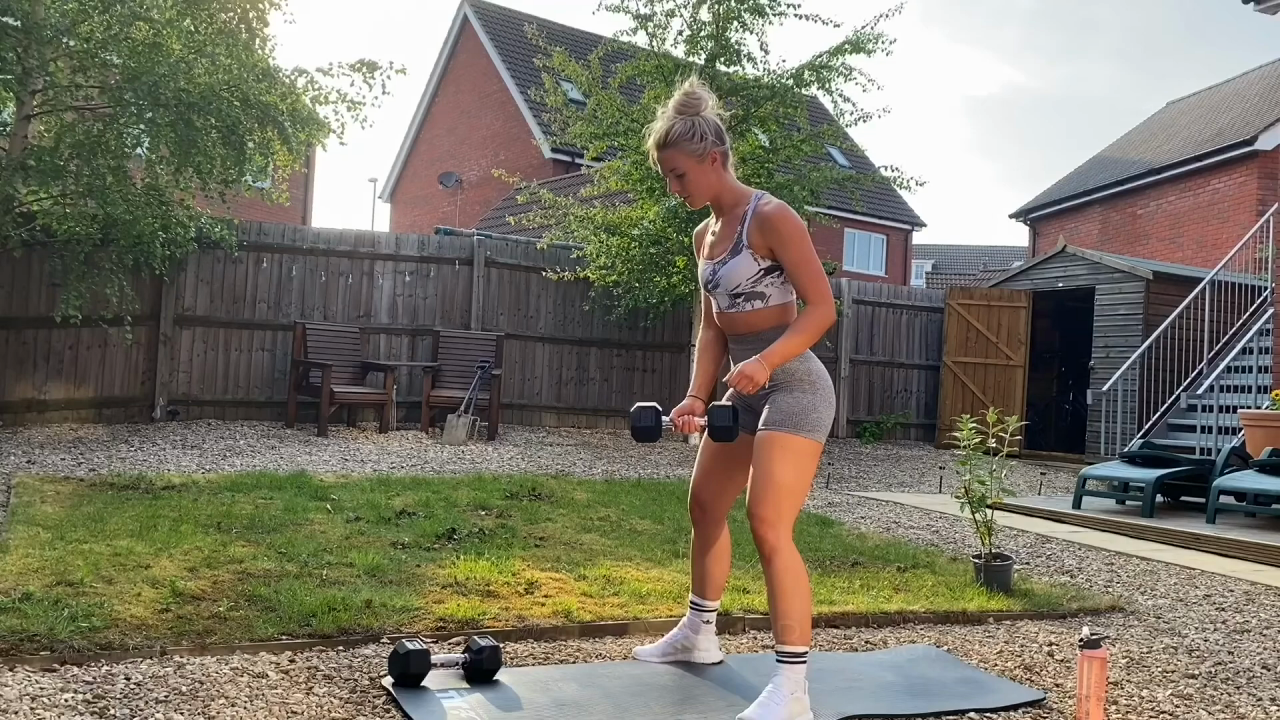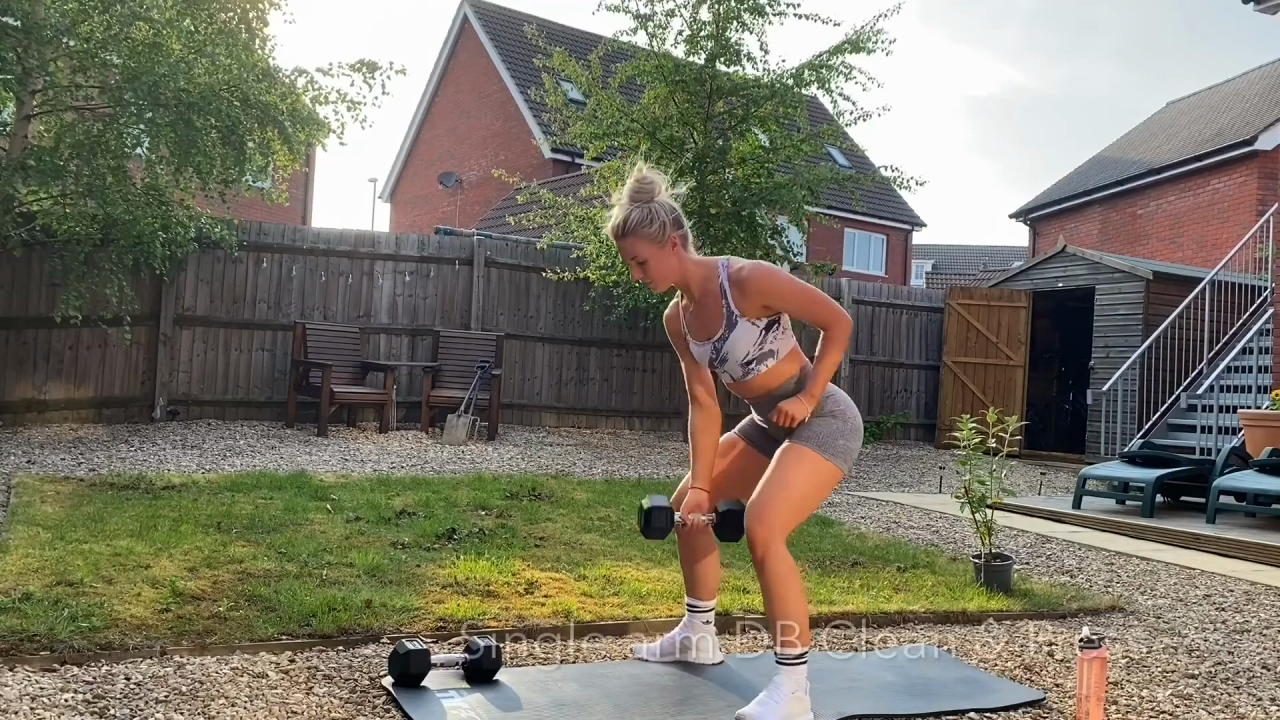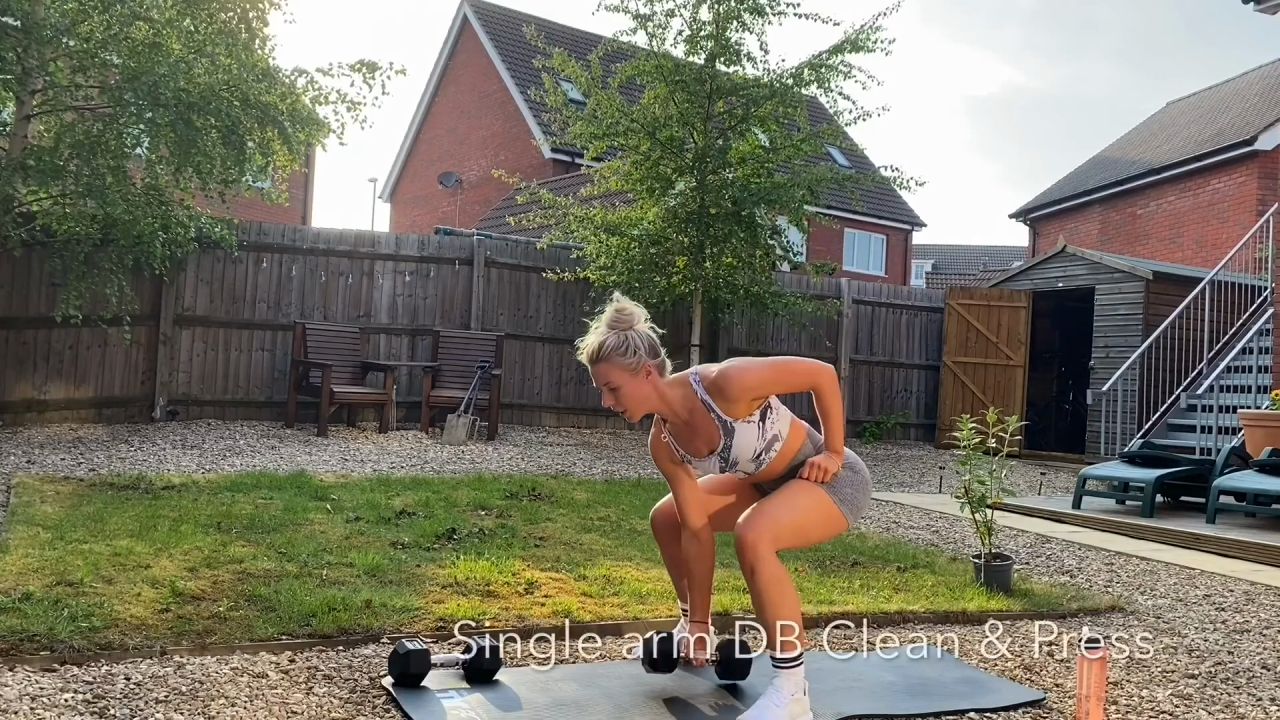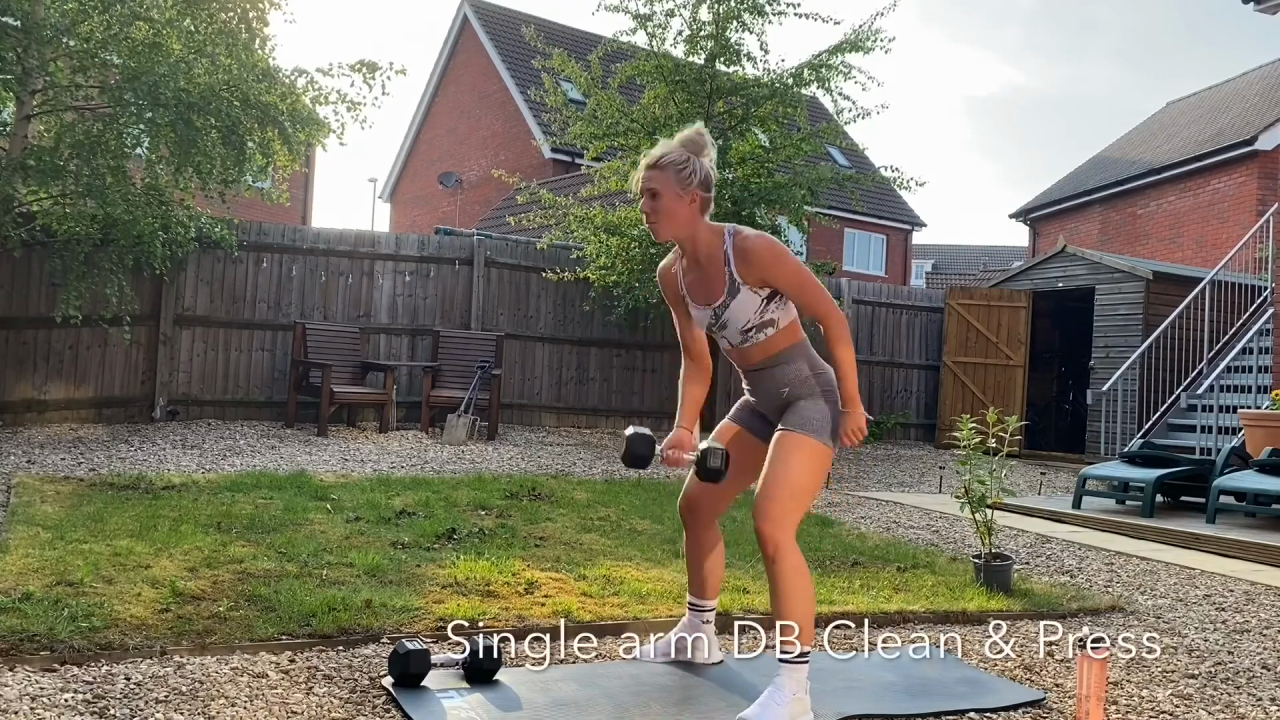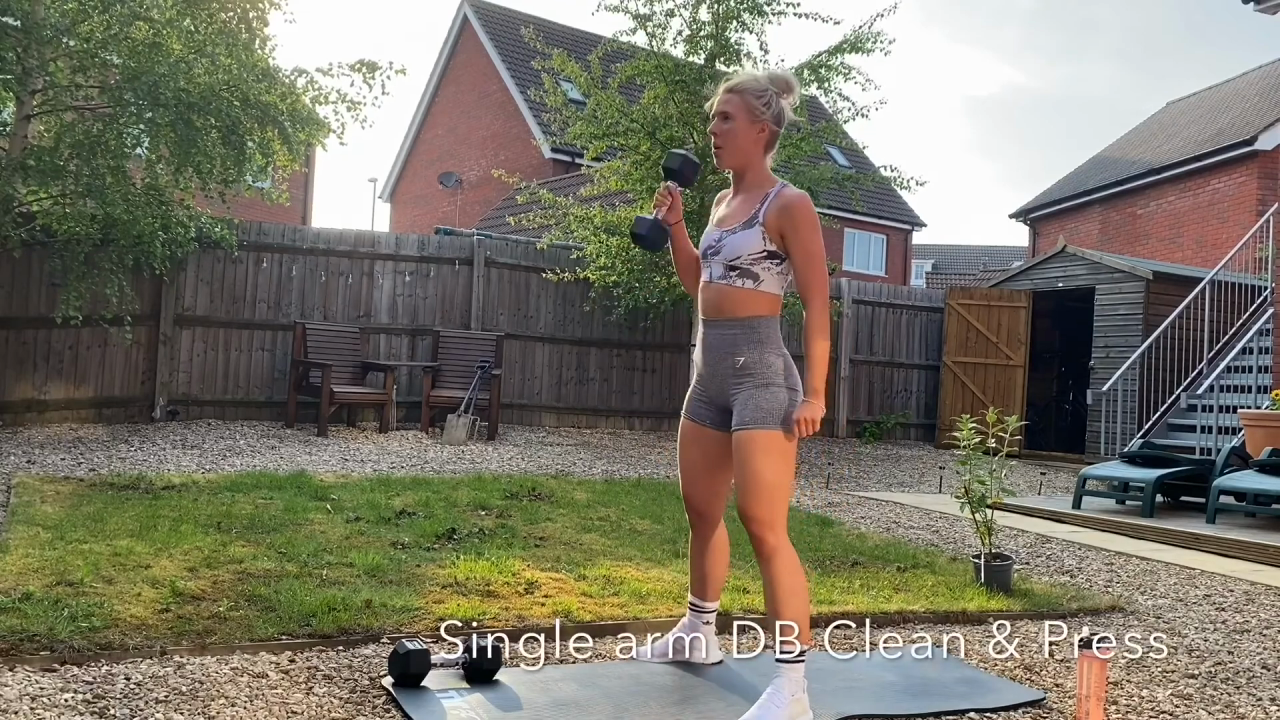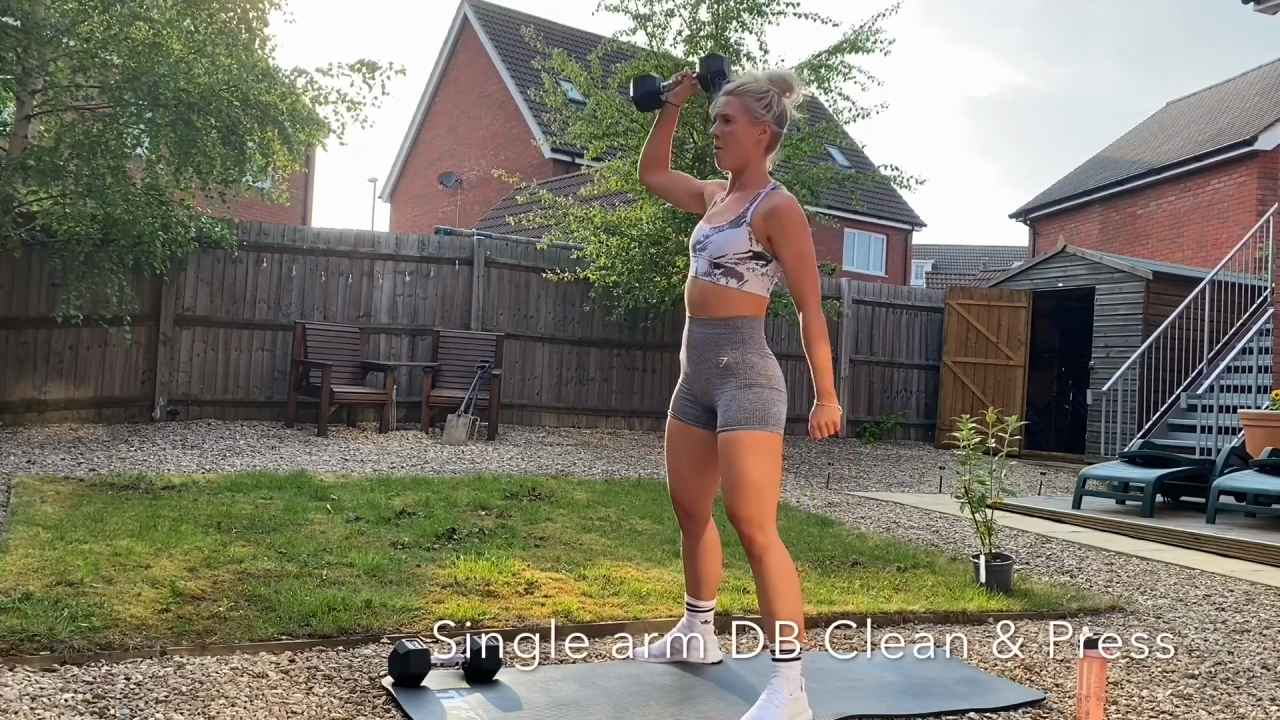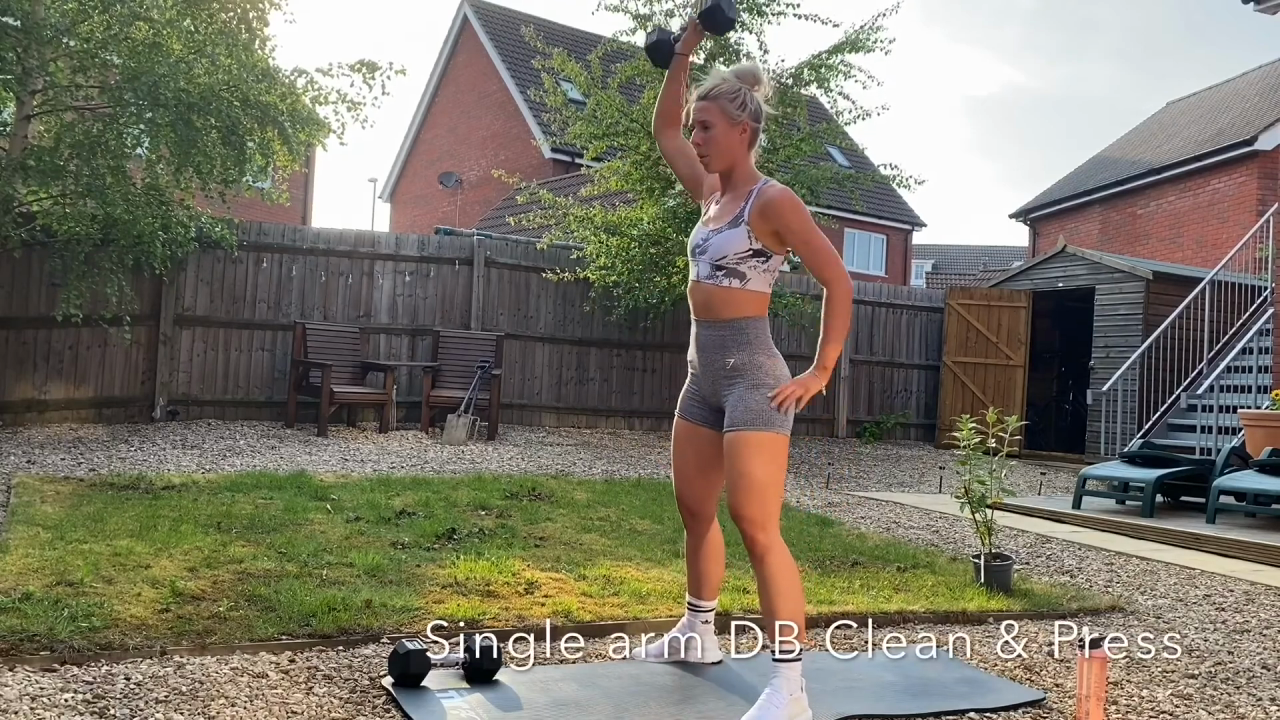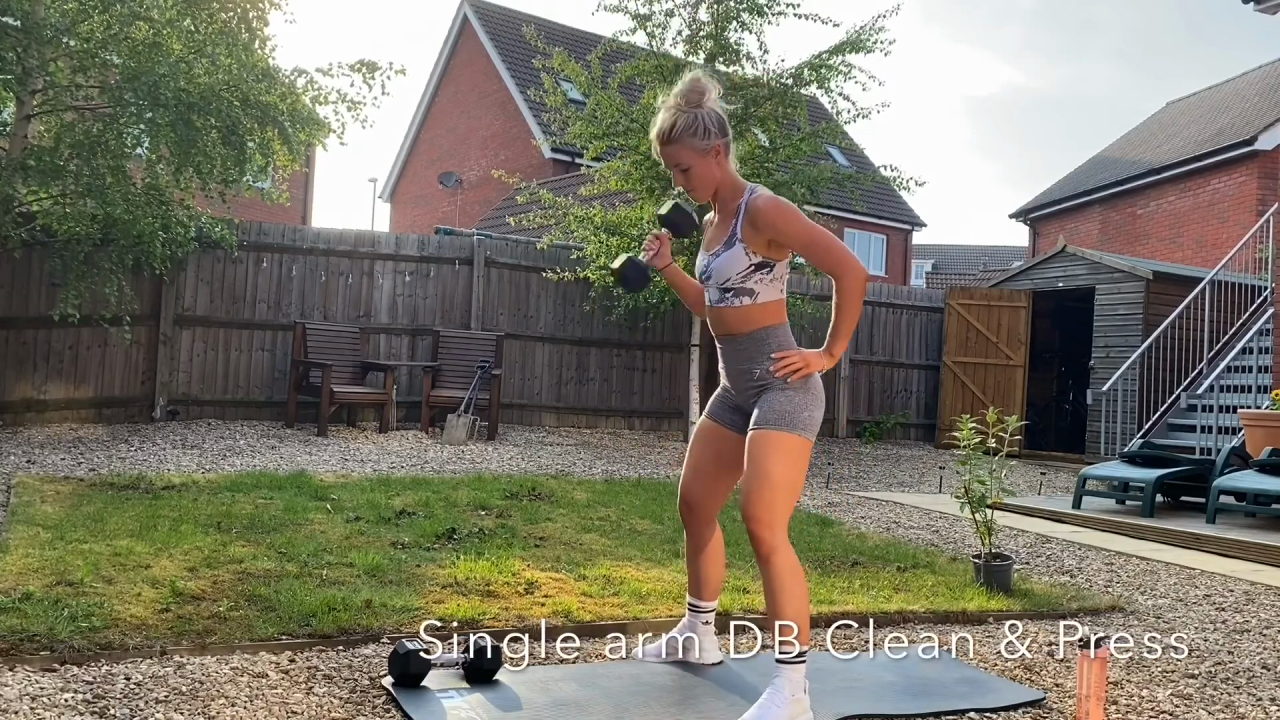
dt=0.4s
person 1, frame 1
left shoulder: (771, 217)
right shoulder: (705, 235)
left elbow: (822, 308)
left wrist: (765, 362)
right wrist: (696, 395)
left hip: (793, 385)
right hip: (743, 391)
left knee: (769, 528)
right knee: (704, 508)
right ankle: (698, 635)
person 1, frame 2
left shoulder: (745, 280)
right shoulder: (676, 319)
left elbow: (837, 322)
right elbow: (703, 404)
left wrist: (812, 393)
right wrist: (700, 490)
left hip: (826, 421)
right hip: (769, 426)
left knee: (763, 529)
right knee: (686, 507)
right ankle: (698, 634)
person 1, frame 3
left shoulder: (724, 383)
right shoulder: (663, 442)
left elbow: (823, 374)
right elbow: (695, 530)
left wrist: (834, 451)
right wrist: (699, 622)
left hip: (834, 478)
right hip: (772, 482)
left knee: (753, 535)
right knee: (666, 518)
right ankle: (693, 635)
person 1, frame 4
left shoulder: (753, 249)
right shoulder: (672, 275)
left elbow: (832, 318)
right elbow: (695, 364)
left wrist: (850, 401)
right wrist: (684, 429)
left hip: (807, 394)
right hip: (758, 400)
left knee: (771, 528)
right knee: (695, 508)
right ankle: (698, 633)
person 1, frame 5
left shoulder: (788, 205)
right shoulder: (723, 202)
left elbow: (818, 303)
right elbow: (691, 281)
left wrist: (814, 392)
right wrist: (673, 224)
left hip: (760, 373)
right hip: (709, 374)
left knee: (763, 525)
right knee: (700, 509)
right ankle: (699, 634)
person 1, frame 6
left shoulder: (778, 208)
right shoulder: (717, 195)
left elbow: (810, 305)
right elbow: (652, 172)
left wrist: (826, 394)
right wrist: (673, 104)
left hip: (745, 374)
right hip: (696, 374)
left knee: (753, 527)
right knee: (690, 511)
right ankle: (698, 634)
person 1, frame 7
left shoulder: (772, 202)
right shoulder: (713, 191)
left elbow: (838, 283)
right elbow: (666, 130)
left wrist: (821, 369)
right wrist: (683, 56)
left hip: (754, 375)
right hip: (705, 373)
left knee: (755, 527)
right knee: (694, 508)
right ankle: (699, 633)
person 1, frame 8
left shoulder: (763, 209)
right shoulder: (713, 217)
left elbow: (850, 273)
right elbow: (709, 304)
left wrist: (830, 355)
right wrist: (665, 268)
left hip: (786, 386)
right hip: (736, 388)
left knee: (763, 527)
right knee: (695, 505)
right ankle: (699, 635)
